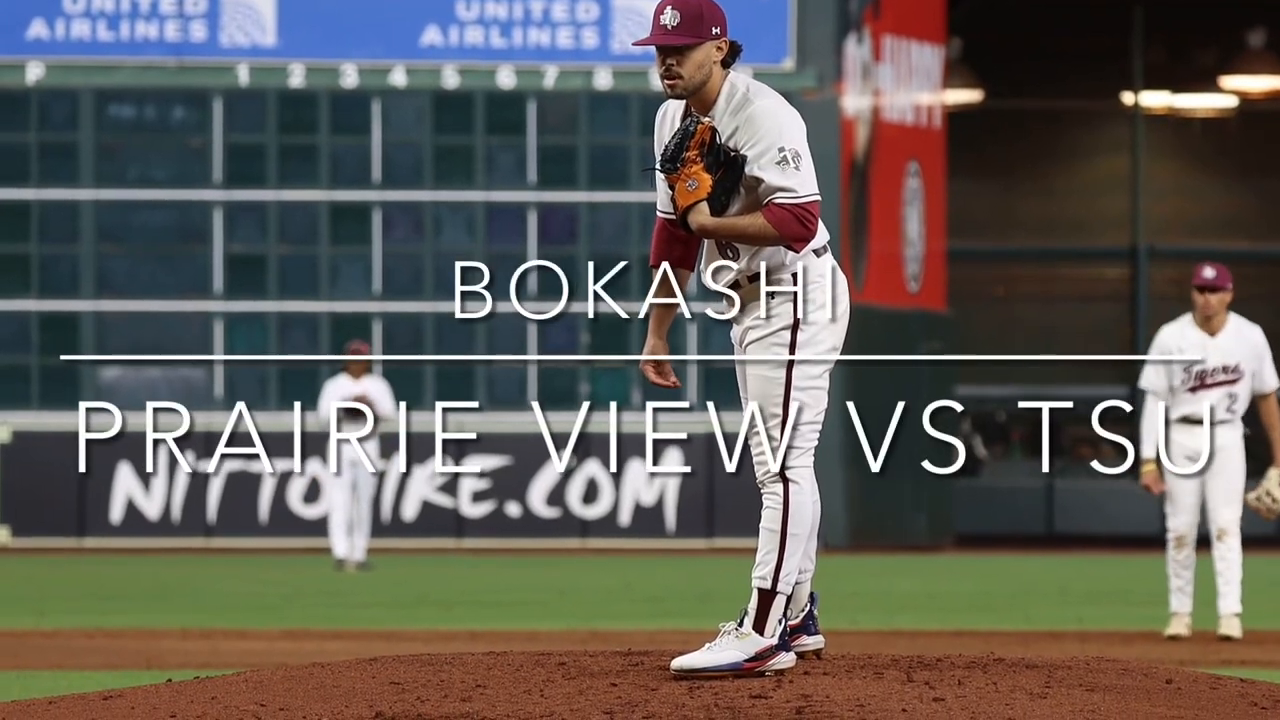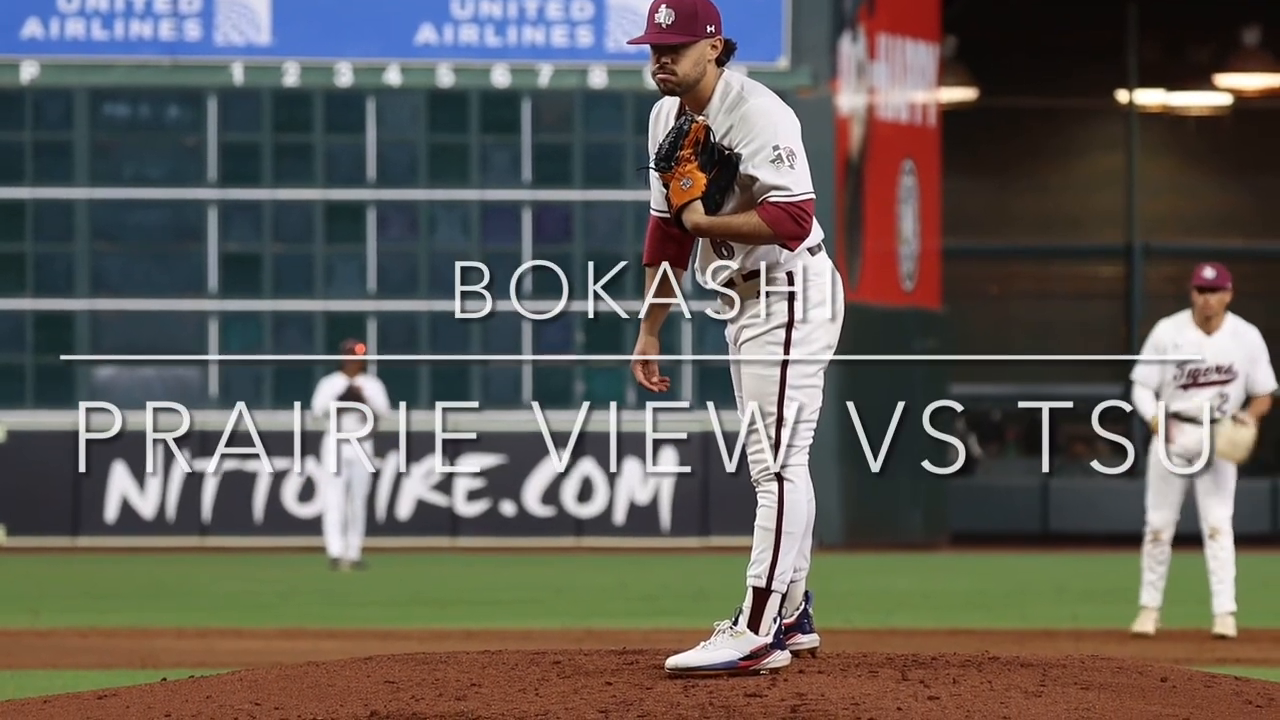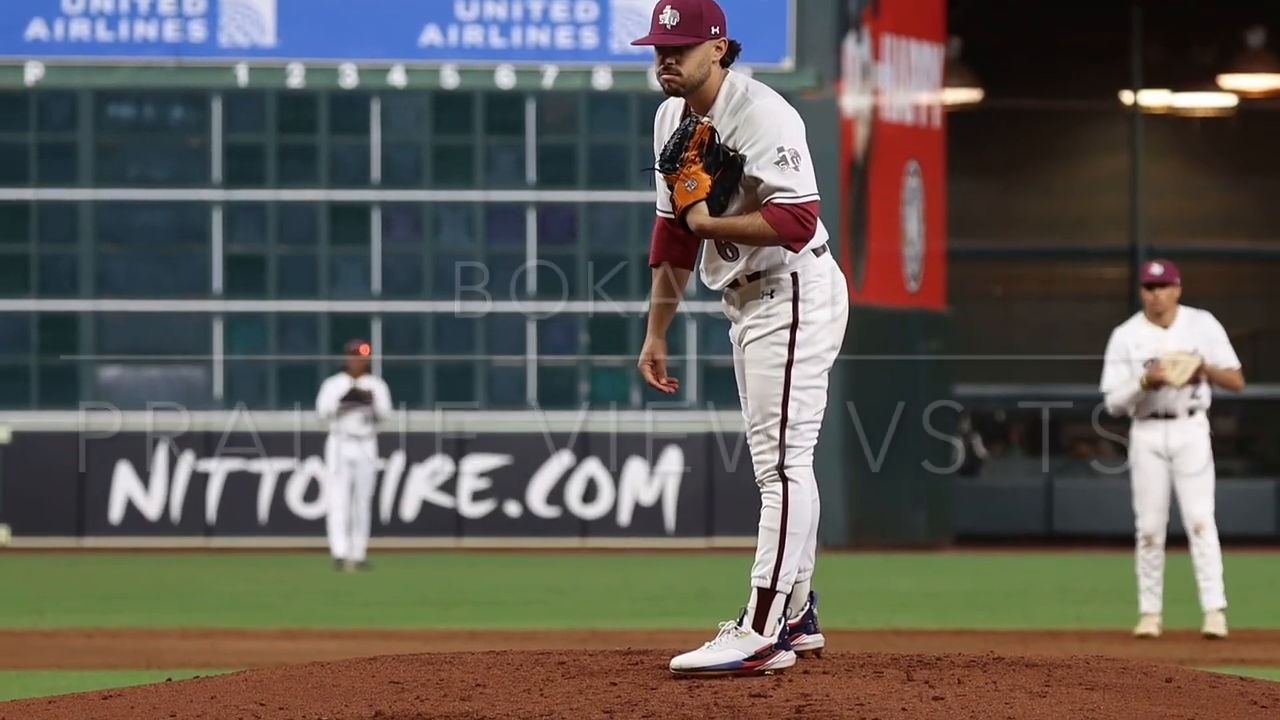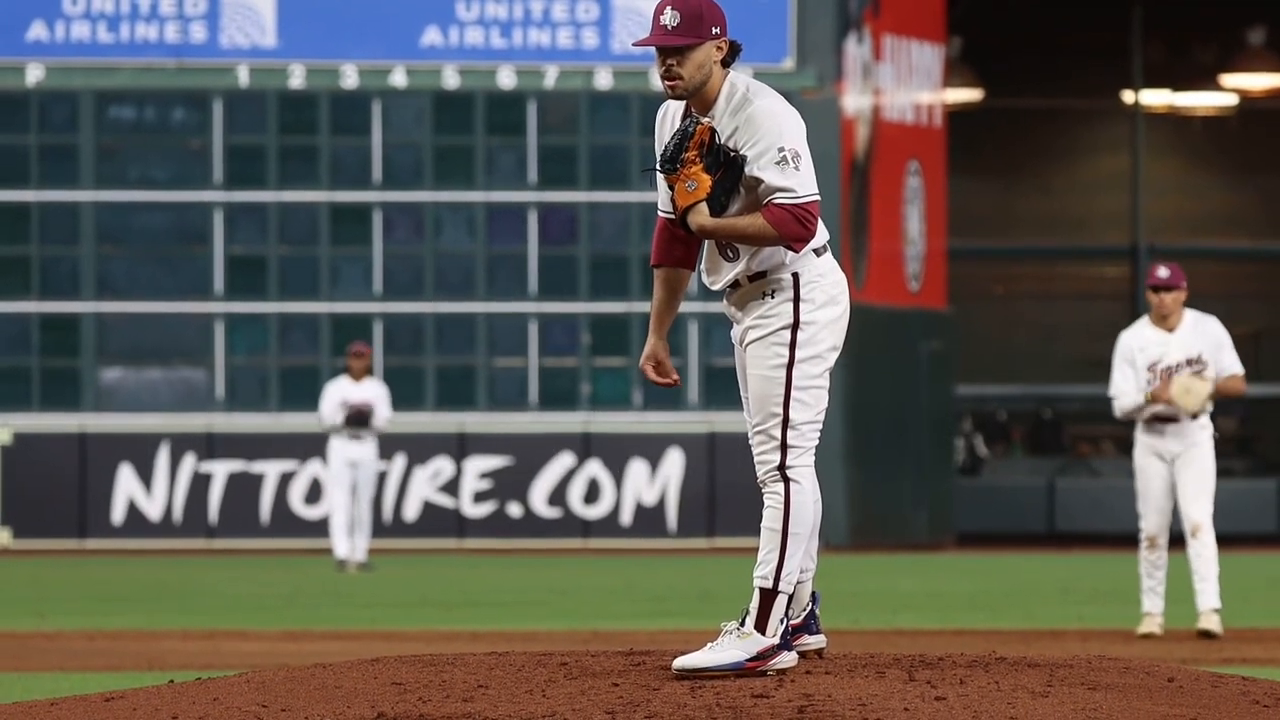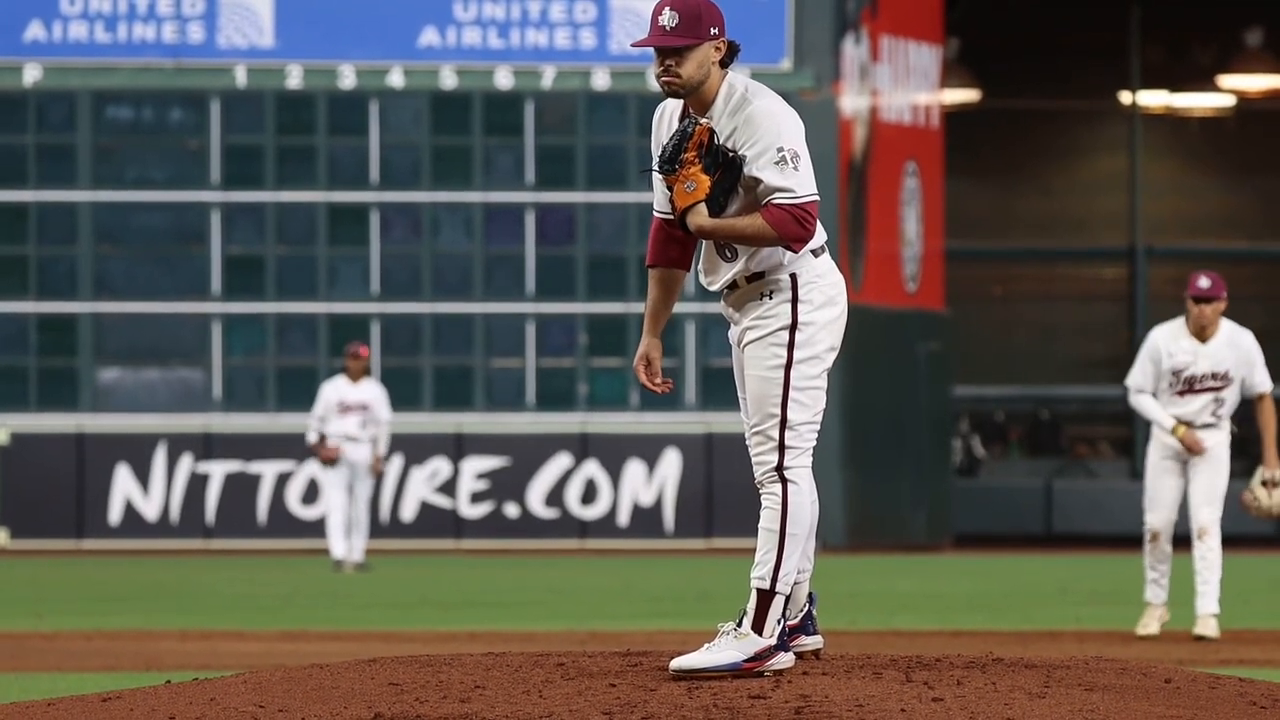
dt=0.5s
person 1, frame 1
left shoulder: (762, 114)
right shoulder: (671, 118)
left elbow: (798, 220)
right elbow: (672, 232)
left wrist: (708, 223)
right wrist: (657, 333)
left hip: (795, 297)
right hip: (748, 301)
left knee: (782, 464)
right knee: (779, 464)
left ankle: (763, 633)
right ankle: (796, 616)
person 1, frame 2
left shoulder: (757, 112)
right shoulder: (665, 115)
left elbow: (792, 219)
right elbow: (665, 227)
left wrist: (702, 222)
right wrist: (649, 330)
left hip: (790, 295)
right hip: (741, 298)
left knee: (776, 462)
right knee: (774, 461)
left ankle: (758, 632)
right ankle: (791, 614)
person 1, frame 3
left shoulder: (761, 114)
right shoulder: (670, 118)
left elbow: (797, 220)
right elbow: (672, 230)
left wrist: (707, 223)
right wrist: (656, 332)
left hip: (793, 295)
right hip: (746, 301)
left knee: (781, 461)
right knee: (777, 461)
left ankle: (763, 633)
right ankle: (795, 615)
person 1, frame 4
left shoulder: (762, 113)
right shoulder: (671, 118)
left elbow: (798, 221)
right elbow: (674, 230)
left wrist: (709, 223)
right wrist: (658, 332)
left hip: (795, 295)
right hip: (747, 301)
left knee: (783, 461)
right knee: (779, 460)
left ankle: (766, 634)
right ankle: (798, 614)
person 1, frame 5
left shoulder: (761, 114)
right shoulder: (668, 119)
left elbow: (797, 221)
right elbow: (669, 232)
left wrist: (707, 224)
right wrist: (651, 333)
left hip: (793, 295)
right hip: (744, 301)
left knee: (780, 462)
right knee: (776, 463)
left ankle: (762, 634)
right ankle: (795, 616)
person 2, frame 1
right shoulder: (1169, 337)
right elbow: (1154, 401)
right wrist: (1148, 461)
left hip: (1226, 438)
right hip: (1181, 439)
left knee: (1225, 525)
right knee: (1180, 530)
left ankle: (1230, 614)
right ankle: (1180, 613)
person 2, frame 2
left shoulder: (1247, 337)
right shoulder: (1166, 331)
left elbow: (1266, 396)
right elbow: (1141, 389)
left wrist: (1249, 414)
right wrist: (1155, 419)
right hip: (1170, 436)
left knee: (1217, 524)
right knee: (1159, 523)
left ankle: (1225, 613)
right ankle: (1149, 608)
person 2, frame 3
left shoulder: (1204, 324)
right shoulder: (1125, 336)
left elbow: (1237, 381)
right elbow: (1113, 403)
left wrist: (1205, 368)
right wrist: (1145, 382)
left hip: (1191, 431)
right hip: (1147, 436)
left knee: (1200, 519)
right knee: (1149, 527)
left ankle: (1214, 610)
right ankle: (1150, 613)
person 2, frame 4
left shoulder: (1209, 328)
right shoulder: (1130, 339)
left elbow: (1238, 382)
right elbow: (1120, 406)
left wrist: (1213, 385)
right wrist: (1148, 398)
left hip: (1196, 434)
right hip: (1150, 437)
left knee: (1197, 519)
right knee: (1152, 527)
left ankle: (1209, 610)
right ankle: (1152, 612)
person 2, frame 5
left shoulder: (1242, 341)
right shoulder: (1160, 338)
right elbow: (1137, 394)
right wrist: (1178, 430)
left hip: (1214, 439)
right hip: (1168, 436)
left knee: (1205, 524)
right knee: (1157, 523)
left ankle: (1207, 614)
right ankle: (1156, 605)
person 3, frame 1
left shoulder: (867, 40)
right shoulder: (850, 42)
left elbow: (871, 82)
right elbow: (849, 84)
left hip: (864, 116)
right hip: (853, 117)
left knee: (862, 186)
right knee: (853, 189)
left ankle: (860, 271)
right ankle: (855, 269)
person 3, frame 2
left shoulder: (863, 37)
right shoulder: (846, 40)
left elbow: (865, 80)
right elbow: (843, 83)
left hip: (859, 114)
right hip: (848, 115)
left knee: (857, 184)
right knee: (847, 186)
left ankle: (855, 269)
right ankle: (850, 267)
person 3, frame 3
left shoulder: (867, 38)
right shoulder: (850, 41)
left elbow: (869, 80)
right elbow: (848, 85)
left hip: (863, 116)
right hip: (853, 115)
left knee: (862, 186)
right knee: (853, 182)
left ankle: (860, 268)
right ankle: (854, 267)
person 3, frame 4
left shoulder: (868, 38)
right shoulder: (850, 42)
left elbow: (871, 81)
right elbow: (849, 86)
left wrist: (866, 107)
left hip: (865, 116)
right hip: (853, 117)
left knee: (863, 186)
right knee: (854, 186)
left ankle: (861, 268)
right ankle: (856, 267)
person 3, frame 5
left shoulder: (865, 38)
right shoulder: (848, 43)
left elbow: (868, 81)
right elbow: (846, 86)
left wrist: (864, 108)
left hip: (862, 117)
right hip: (851, 116)
left knee: (860, 188)
right knee: (851, 187)
left ankle: (859, 268)
right ankle: (853, 269)
person 4, frame 1
left shoulder: (379, 384)
right shoulder: (333, 384)
left elbow: (390, 413)
right elbow: (323, 414)
left wrist: (370, 405)
right wrist: (346, 409)
left hip: (368, 447)
right hip: (341, 447)
left knee: (364, 503)
right knee: (340, 502)
left ankle: (359, 556)
right ankle: (341, 555)
person 4, frame 2
left shoulder: (373, 384)
right shoulder: (328, 383)
left elbow: (384, 411)
right elbow: (318, 411)
left wrist: (364, 397)
right wrist: (340, 398)
left hip: (362, 446)
right hip: (335, 445)
left knee: (358, 502)
right knee: (334, 500)
left ankle: (354, 554)
right ankle: (335, 554)
person 4, frame 3
left shoulder: (377, 386)
right shoulder: (332, 384)
left elbow: (385, 414)
right elbow: (323, 413)
left wrist: (372, 400)
right wrist: (343, 401)
left hip: (366, 447)
right hip: (339, 445)
left knee: (362, 503)
right knee: (338, 501)
left ankle: (358, 555)
right ankle: (340, 554)
person 4, frame 4
left shoulder: (378, 388)
right shoulder: (333, 386)
left elbow: (384, 420)
right elbow: (325, 418)
left wrist: (367, 418)
right wrist: (346, 417)
left hip: (367, 448)
right hip: (340, 447)
left knee: (364, 504)
right knee: (339, 502)
left ankle: (360, 556)
right ankle: (342, 556)
person 4, frame 5
left shoulder: (376, 389)
right shoulder: (330, 386)
left elbow: (384, 423)
right elbow: (316, 418)
left wrist: (380, 457)
right wrist: (314, 445)
left hip: (364, 451)
right hip: (335, 451)
left knee: (362, 504)
right knee: (336, 503)
left ankle: (358, 557)
right ankle: (339, 556)
